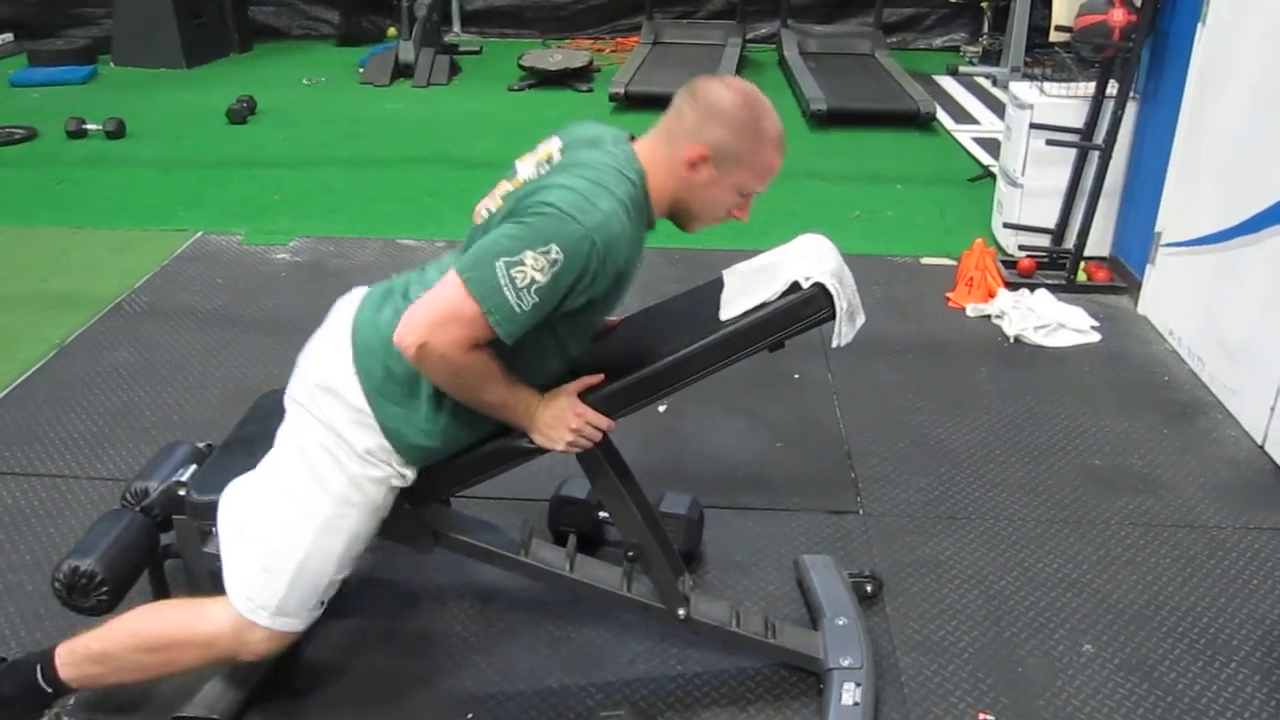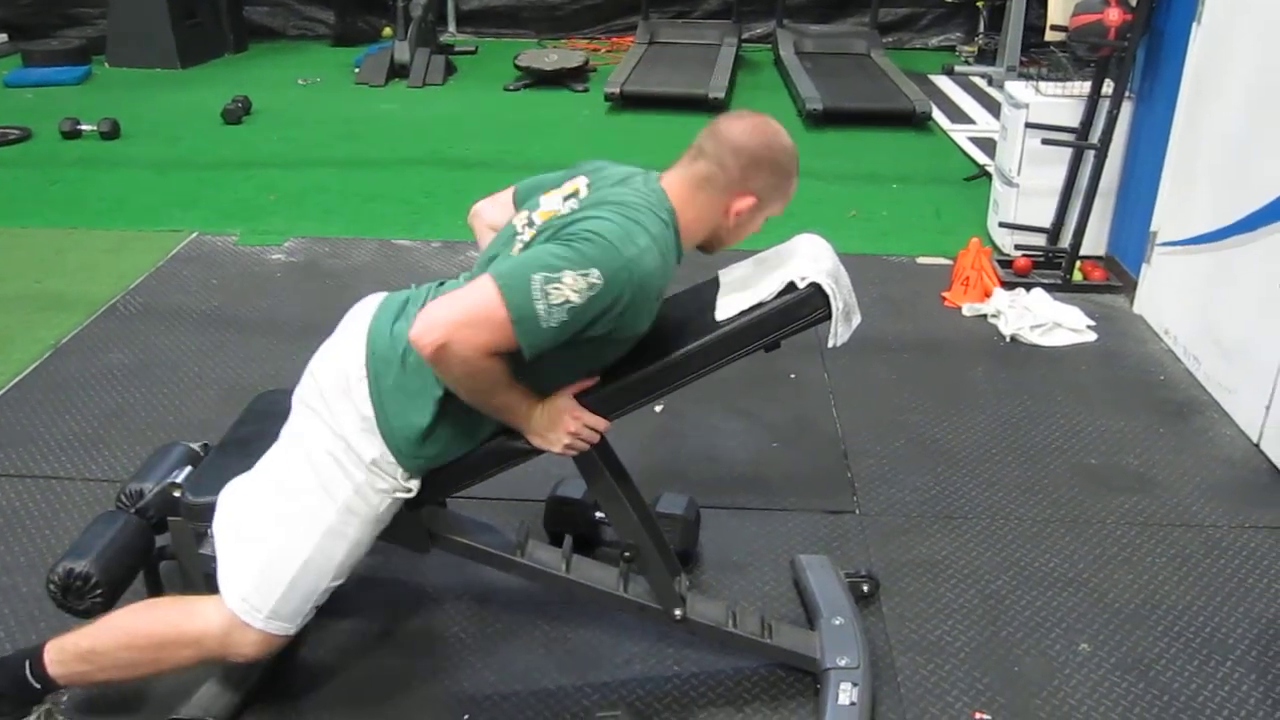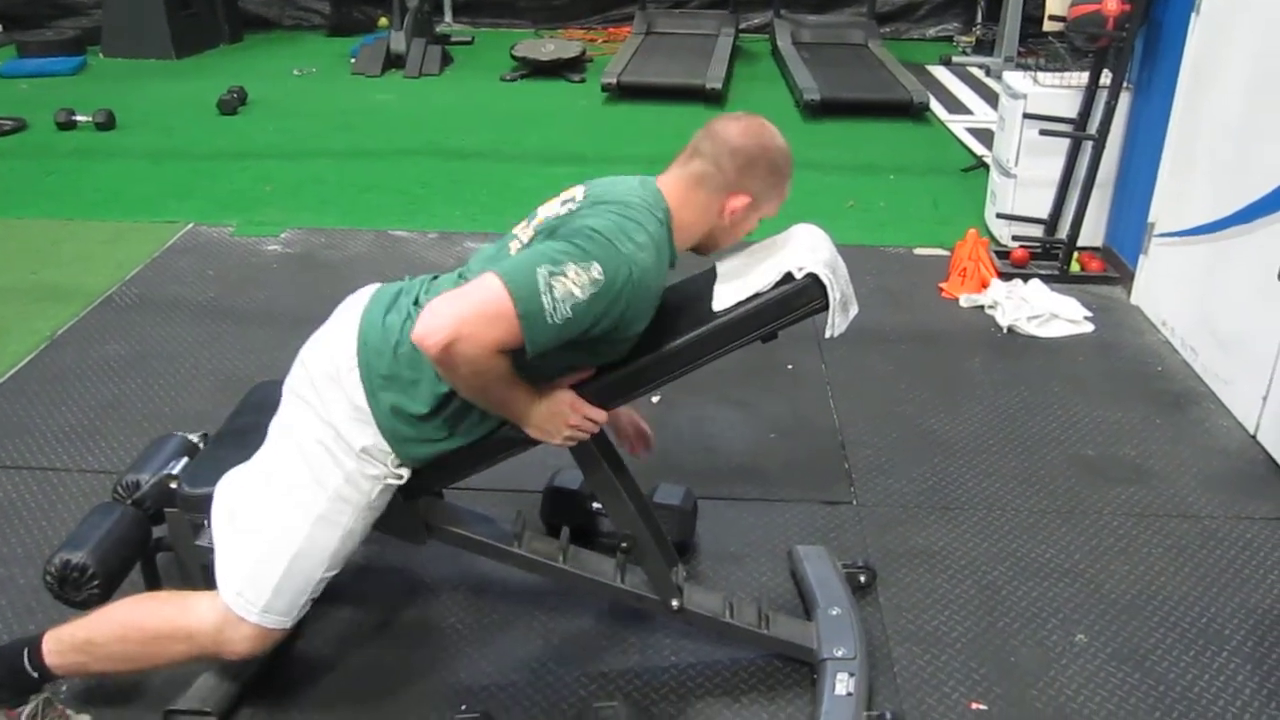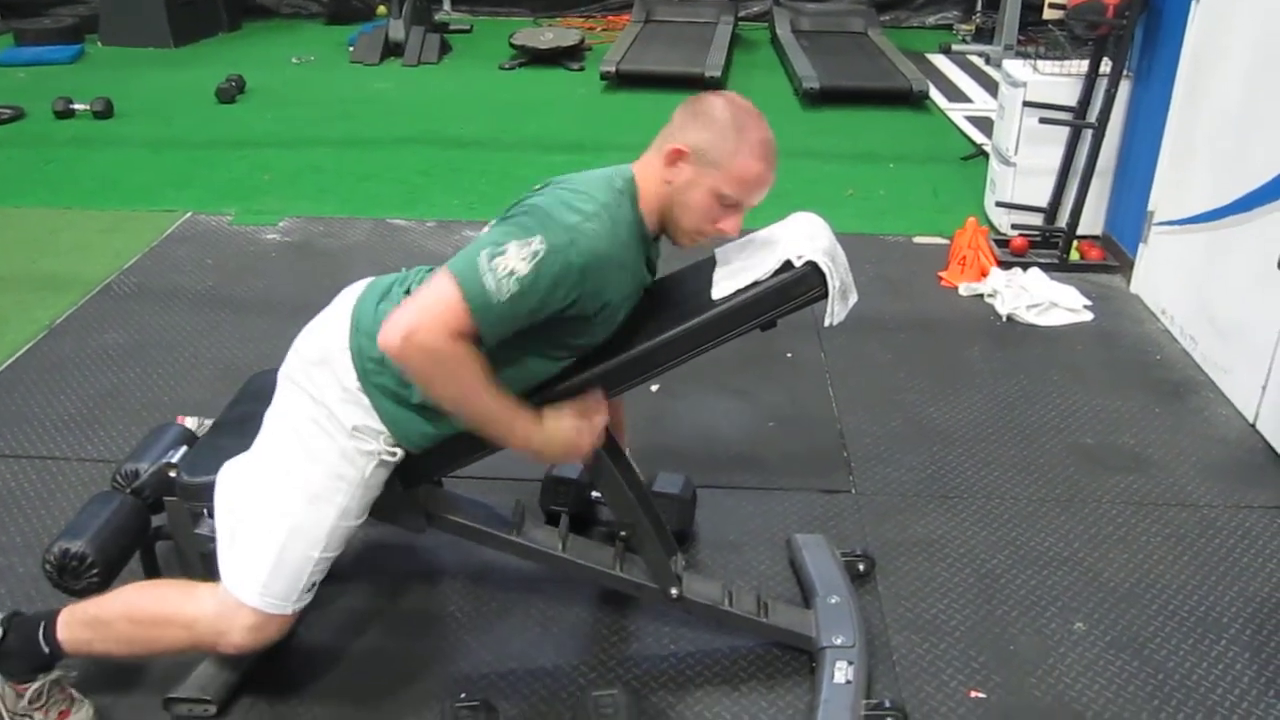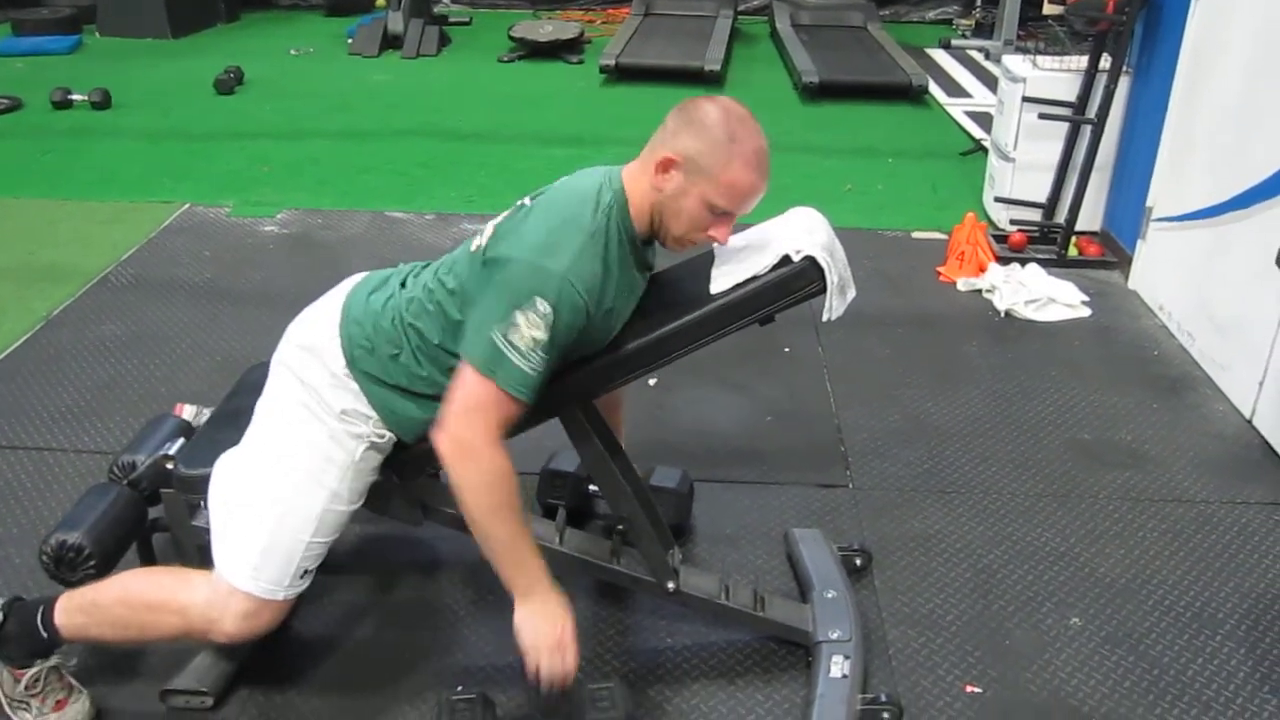
dt=0.2s
person 1, frame 1
left shoulder: (601, 142)
right shoulder: (590, 221)
right elbow: (431, 340)
left wrist: (562, 334)
right wrist: (534, 414)
left hip: (368, 333)
right hip: (370, 409)
right knee: (257, 627)
person 1, frame 2
left shoulder: (618, 180)
right shoulder: (632, 258)
left elbow: (487, 213)
right elbow: (445, 337)
right wrist: (532, 416)
left hip: (382, 335)
right hip: (380, 415)
right knee: (248, 628)
person 1, frame 3
left shoulder: (626, 193)
right shoulder: (629, 257)
right elbow: (449, 335)
left wrist: (602, 406)
right wrist: (532, 411)
left hip: (377, 329)
right hip: (370, 408)
right knee: (244, 626)
person 1, frame 4
left shoulder: (625, 210)
right shoulder: (584, 232)
left elbow: (586, 338)
right elbow: (415, 335)
left wrist: (610, 446)
right wrist: (532, 435)
left hip: (372, 330)
right hip: (362, 387)
right knee: (247, 621)
person 1, frame 5
left shoulder: (623, 210)
right shoulder: (557, 265)
left elbow: (602, 341)
right elbow: (469, 440)
right wrist: (535, 598)
left hip: (380, 327)
right hip: (351, 378)
right knee: (241, 610)
